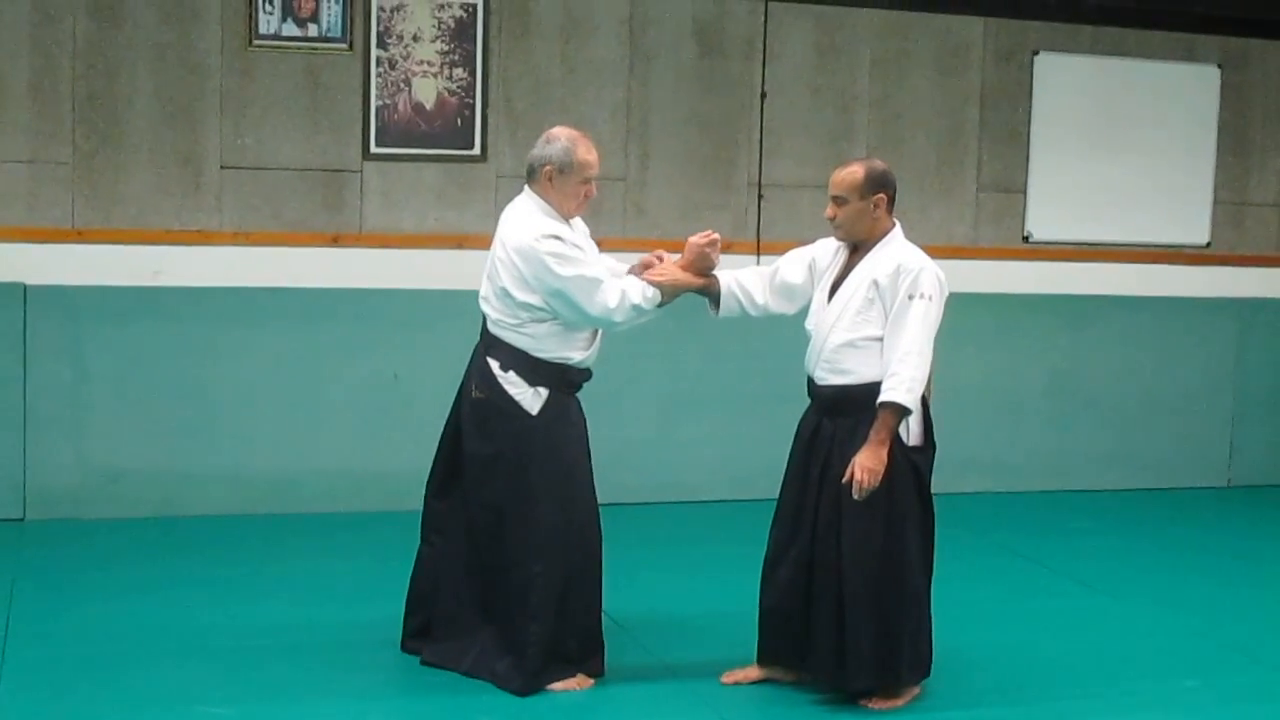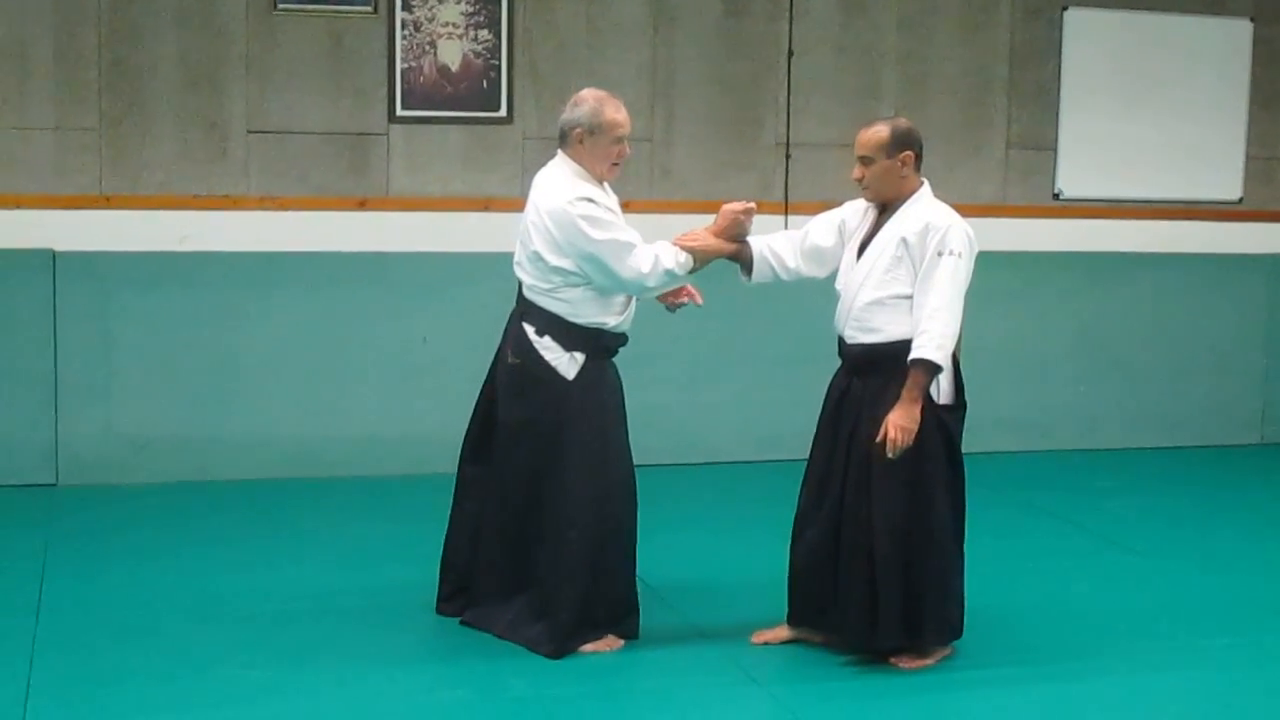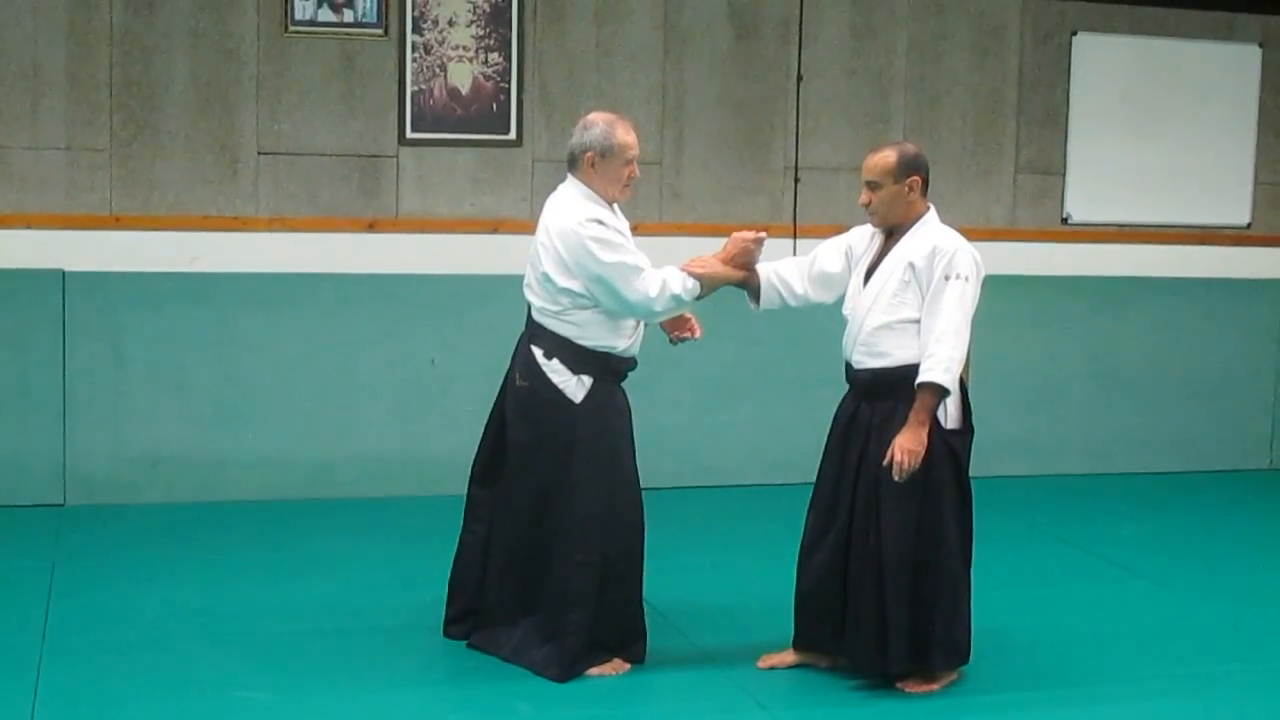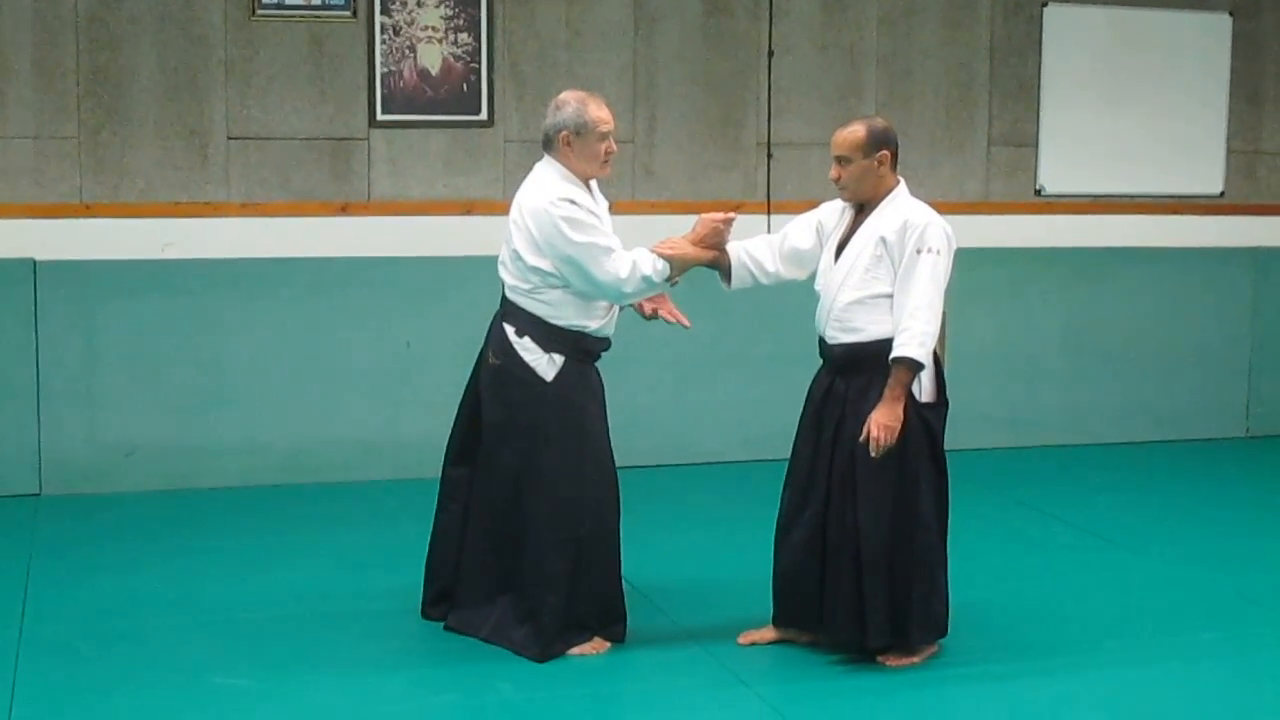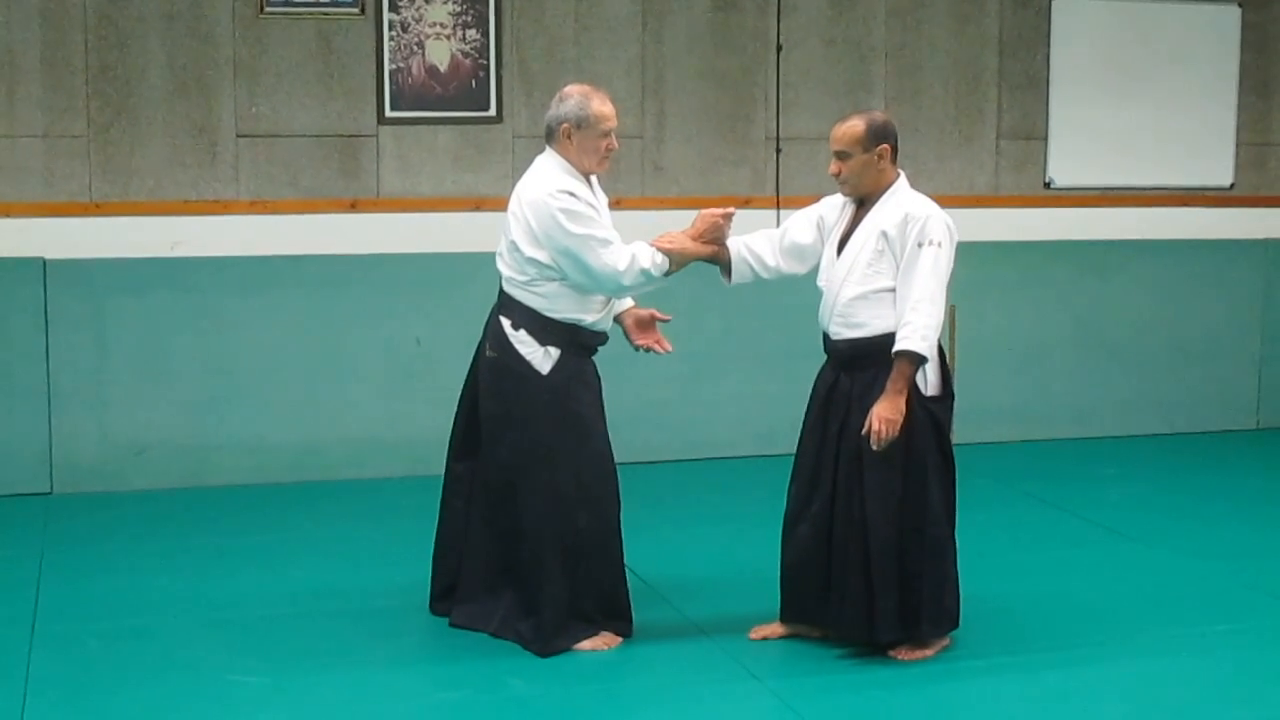
dt=1s
person 1, frame 1
left shoulder: (545, 215)
right shoulder: (537, 238)
left elbow: (595, 272)
right elbow: (607, 304)
left wrist: (636, 268)
right wrist: (682, 273)
left hip: (505, 385)
right hip: (526, 396)
left knee: (474, 509)
right knee: (553, 525)
left ankle: (444, 630)
right ankle: (544, 659)
person 1, frame 2
left shoulder: (572, 181)
right shoulder: (570, 202)
left elbow: (616, 260)
right elbow: (636, 269)
left wrist: (661, 283)
right wrist: (714, 238)
left hip: (539, 350)
right hip: (562, 360)
left knee: (510, 473)
right knee: (587, 490)
left ankle: (480, 591)
right ankle: (574, 622)
person 1, frame 3
left shoulder: (584, 205)
right shoulder: (581, 224)
left elbow: (622, 287)
right elbow: (646, 291)
left wrist: (666, 312)
left hip: (550, 374)
right hip: (570, 384)
left knee: (523, 498)
right knee: (594, 513)
left ankle: (488, 614)
right ankle: (578, 645)
person 1, frame 4
left shoulder: (572, 185)
right shoulder: (553, 203)
left elbow: (596, 270)
right elbow: (615, 275)
left wrist: (639, 292)
right wrist: (691, 246)
left hip: (529, 355)
right hip: (542, 363)
left knee: (498, 479)
right knee: (571, 493)
left ankle: (469, 596)
right ankle: (558, 626)
person 1, frame 5
left shoulder: (574, 180)
right shoulder: (552, 196)
left elbow: (594, 267)
right elbow: (614, 267)
left wrist: (623, 314)
right wrist: (690, 241)
left hip: (530, 350)
right hip: (537, 356)
left knee: (501, 475)
right knee: (571, 487)
left ankle: (475, 592)
right ankle: (567, 621)
person 2, frame 1
left shoulder: (911, 270)
right shoulder: (827, 255)
left elbow: (907, 365)
right elbow: (763, 286)
left wrist: (877, 444)
right wrist: (694, 281)
left hip: (880, 425)
right hip: (824, 420)
left knee: (880, 555)
right knee: (798, 543)
left ankle: (899, 675)
right ankle: (787, 657)
person 2, frame 2
left shoulder: (940, 228)
right shoulder: (855, 216)
left elbow: (936, 323)
right elbow: (793, 250)
left wrist: (908, 403)
right wrist: (726, 247)
left hip: (909, 384)
right hip: (854, 380)
left knee: (909, 516)
right knee: (828, 504)
left ankle: (927, 635)
right ankle: (815, 618)
person 2, frame 3
left shoulder: (947, 252)
right shoulder: (863, 241)
left elbow: (945, 346)
right elbow: (802, 276)
left wrist: (916, 425)
right wrist: (736, 273)
left hip: (917, 407)
right hip: (862, 404)
left knee: (918, 539)
right knee: (835, 527)
left ankle: (934, 660)
right ankle: (822, 641)
person 2, frame 4
left shoulder: (919, 226)
right shoulder: (834, 217)
left elbow: (918, 321)
right elbow: (776, 253)
left wrist: (891, 402)
right wrist: (708, 253)
left hip: (892, 385)
right hip: (835, 379)
left knee: (893, 513)
right knee: (812, 503)
left ankle: (914, 633)
right ankle: (801, 617)
person 2, frame 5
left shoulder: (919, 218)
right shoulder: (835, 210)
left elbow: (920, 314)
right elbow: (776, 247)
left wrist: (895, 393)
right wrist: (708, 249)
left hip: (899, 378)
right hip: (841, 374)
left knee: (904, 508)
right knee: (819, 497)
left ankle: (925, 626)
right ankle: (812, 611)
